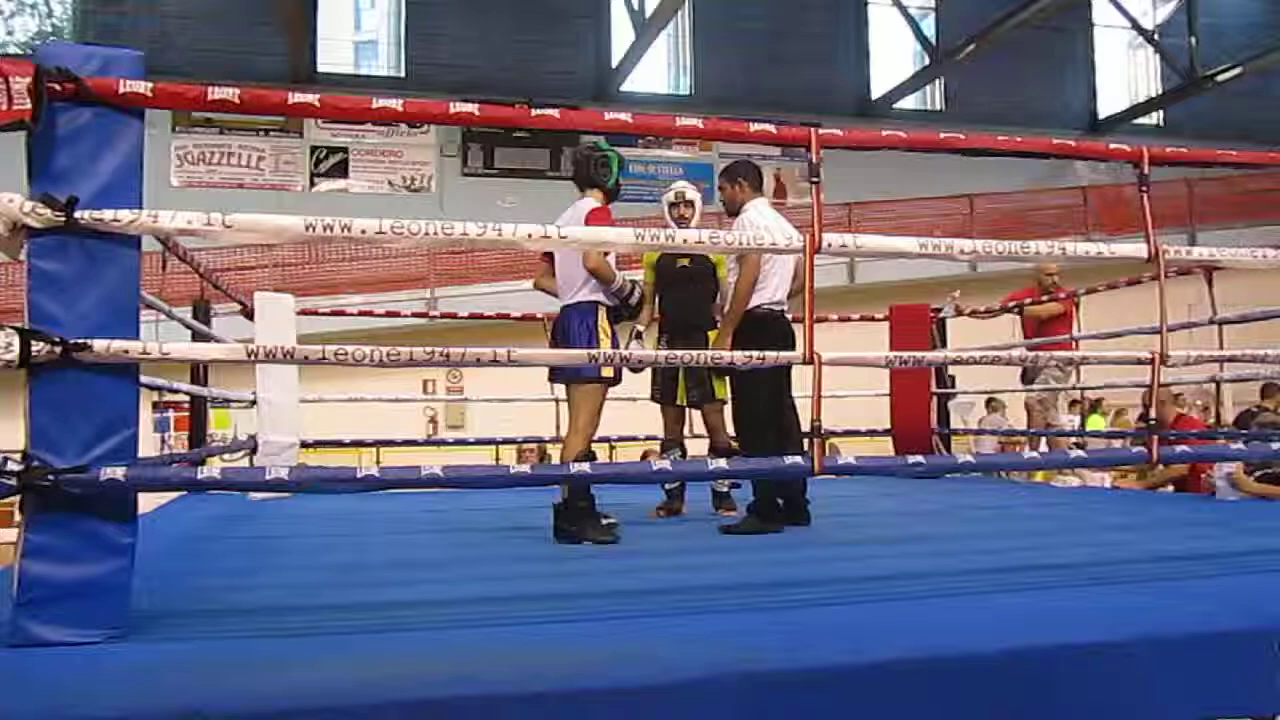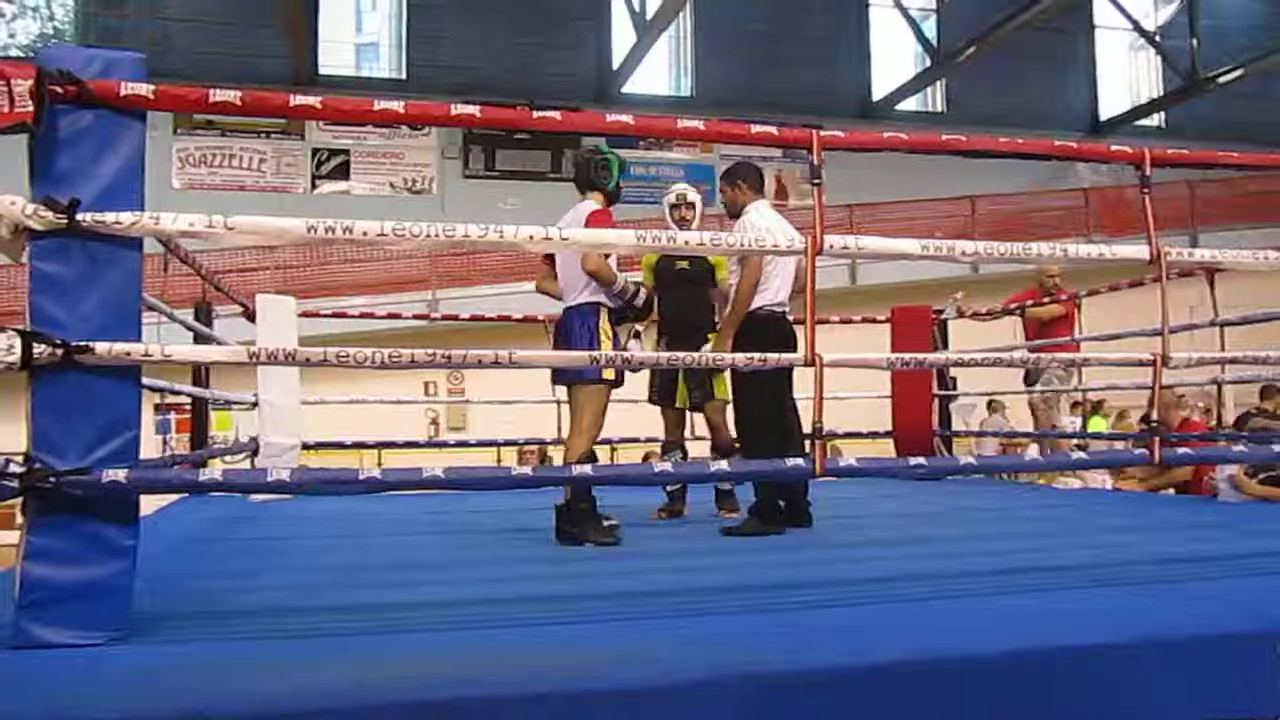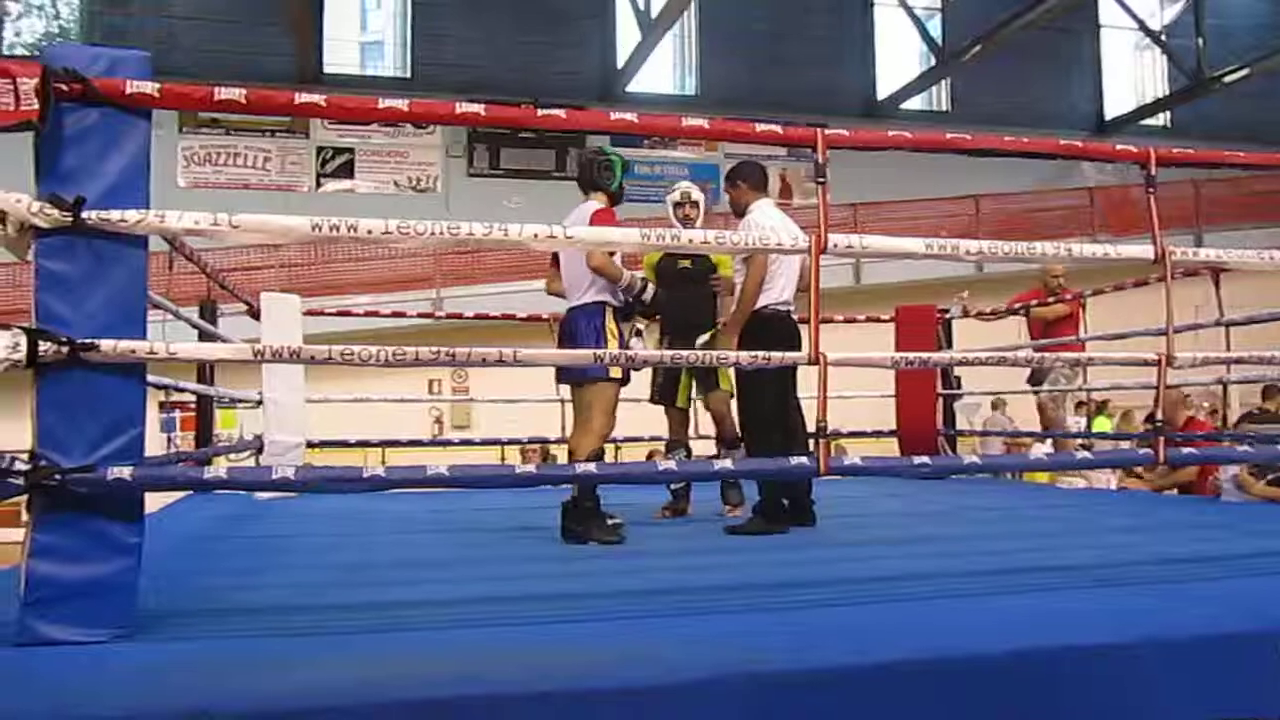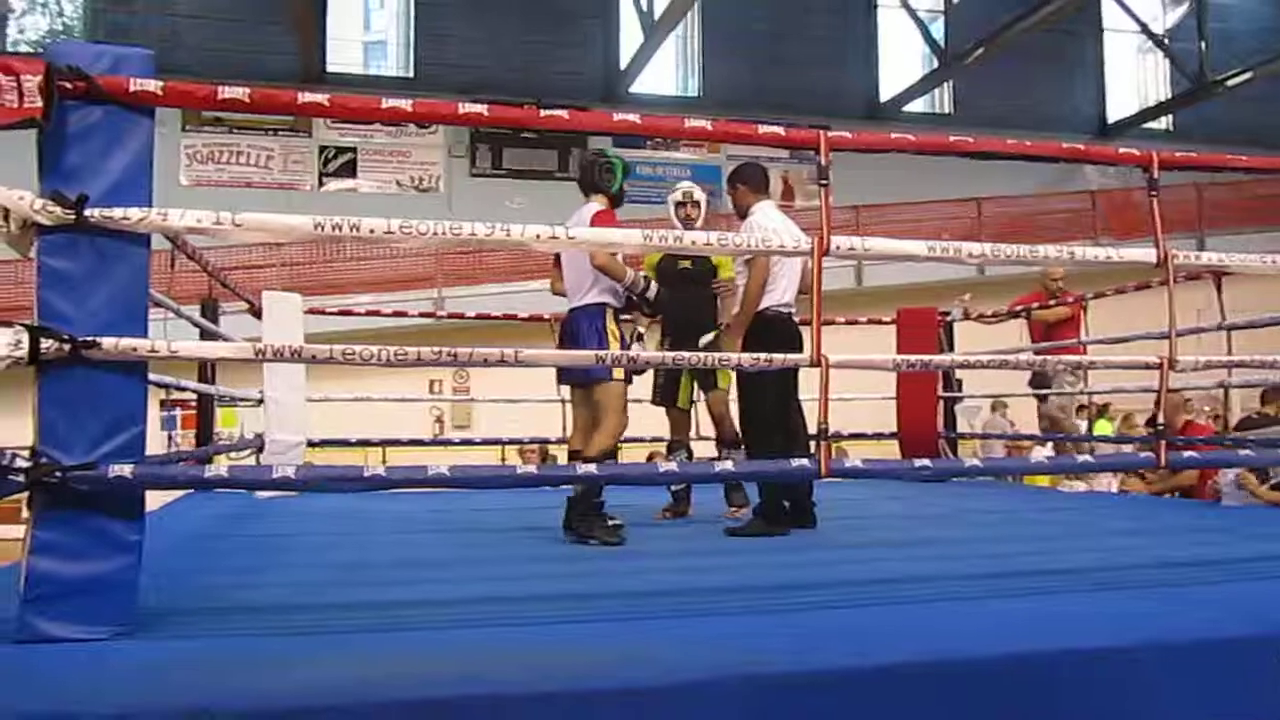
dt=0.1s
person 1, frame 1
left shoulder: (564, 218)
right shoulder: (597, 211)
left elbow: (542, 279)
right elbow: (593, 261)
right wrist: (624, 287)
left hip: (569, 318)
right hip: (590, 319)
left knee: (580, 423)
right knee: (584, 425)
left ankle: (579, 509)
right ankle: (571, 515)
person 1, frame 2
left shoulder: (565, 221)
right shoulder: (598, 214)
left elbow: (543, 281)
right elbow: (592, 263)
right wrist: (627, 289)
left hip: (571, 320)
right hip: (592, 320)
left knee: (581, 425)
right knee: (588, 426)
left ankle: (580, 511)
right ankle: (573, 516)
person 1, frame 3
left shoulder: (570, 221)
right shoulder: (601, 213)
left elbow: (552, 283)
right elbow: (597, 260)
right wrist: (633, 285)
left hip: (574, 320)
right hip: (597, 320)
left knee: (583, 423)
right knee: (599, 423)
left ankle: (584, 511)
right ankle: (578, 513)
person 1, frame 4
left shoulder: (574, 221)
right shoulder: (601, 214)
left elbow: (558, 283)
right elbow: (601, 259)
right wrist: (636, 283)
left hip: (575, 320)
right hip: (598, 321)
left knee: (585, 424)
right knee: (613, 421)
left ankle: (585, 509)
right ankle: (584, 509)
person 2, frame 1
left shoulder: (749, 219)
right shoulder: (783, 223)
left elbow: (748, 276)
right elbow: (797, 281)
left wrist: (725, 332)
left hip: (755, 325)
right hip: (778, 324)
left knee: (755, 420)
right knee: (780, 416)
left ankle: (766, 510)
right ankle: (794, 505)
person 2, frame 2
left shoulder: (751, 221)
right shoulder: (784, 225)
left elbow: (750, 278)
left wrist: (726, 334)
left hip: (756, 327)
right hip: (780, 326)
left knee: (757, 422)
right knee: (782, 417)
left ankle: (767, 513)
right ankle: (795, 507)
person 2, frame 3
left shoulder: (755, 219)
right shoulder: (788, 223)
left elbow: (756, 276)
left wrist: (732, 331)
left hip: (761, 326)
right hip: (785, 324)
left knee: (760, 421)
right knee: (786, 416)
left ankle: (771, 512)
right ankle: (799, 506)
person 2, frame 4
left shoulder: (757, 221)
right shoulder: (789, 225)
left elbow: (759, 277)
left wrist: (736, 333)
left hip: (763, 328)
right hip: (786, 326)
left knee: (761, 423)
right knee: (787, 418)
left ankle: (772, 513)
right ankle: (800, 508)
person 3, frame 1
left shoulder: (716, 250)
right shoulder: (656, 254)
right elbow: (648, 299)
right wrist: (638, 334)
left hip: (704, 341)
right hip: (669, 343)
left knee: (714, 419)
right knee: (672, 424)
left ankle: (722, 493)
right ankle: (674, 495)
person 3, frame 2
left shoulder: (714, 251)
right shoulder: (654, 256)
left elbow: (726, 298)
right wrist: (637, 333)
left hip: (704, 343)
right hip: (668, 344)
left knee: (716, 418)
right knee: (672, 425)
left ankle: (726, 492)
right ankle: (675, 497)
person 3, frame 3
left shoulder: (716, 250)
right shoulder: (656, 254)
left elbow: (727, 298)
left hip: (705, 340)
right hip: (670, 343)
left knee: (720, 409)
right knee: (676, 425)
left ankle: (731, 485)
right ankle: (679, 496)
person 3, frame 4
left shoulder: (717, 251)
right shoulder: (657, 255)
left elbow: (728, 299)
left hip: (707, 340)
right hip: (672, 344)
left knee: (719, 409)
right knee: (678, 426)
left ankle: (734, 484)
right ankle: (680, 497)
person 4, frame 1
left shoulder: (1064, 296)
right shoulder: (1023, 296)
left elbow: (1043, 312)
left wrist: (1018, 308)
left hip: (1056, 361)
right hip: (1033, 363)
left knee: (1033, 400)
right knee: (1051, 422)
person 4, frame 2
left shoulder: (1066, 299)
right shoulder: (1025, 298)
left elbow: (1044, 314)
right elbow: (989, 314)
left wrist: (1017, 309)
left hip: (1061, 362)
right hip: (1038, 364)
left knee: (1036, 400)
right knee: (1052, 422)
person 4, frame 3
left shoulder: (1070, 298)
right shoulder: (1032, 296)
left elbow: (1051, 314)
right elbow: (993, 315)
left wrist: (1027, 310)
left hip: (1067, 362)
right hip: (1046, 364)
left knee: (1045, 399)
right knee: (1053, 419)
left ankle: (1065, 453)
person 4, frame 4
left shoulder: (1070, 300)
right shoulder: (1030, 300)
left elbow: (1051, 316)
left wrist: (1026, 312)
left hip: (1067, 366)
right hip: (1043, 369)
left knee: (1056, 410)
right knee: (1050, 428)
left ankle: (1083, 454)
